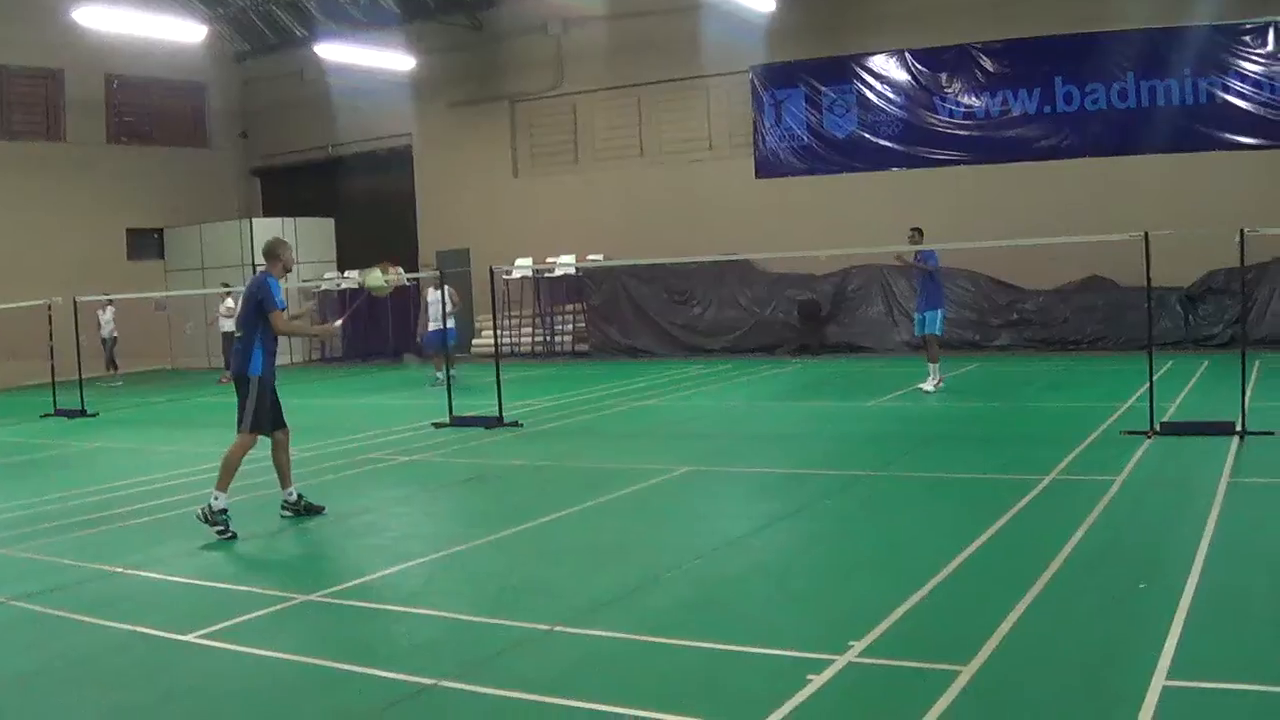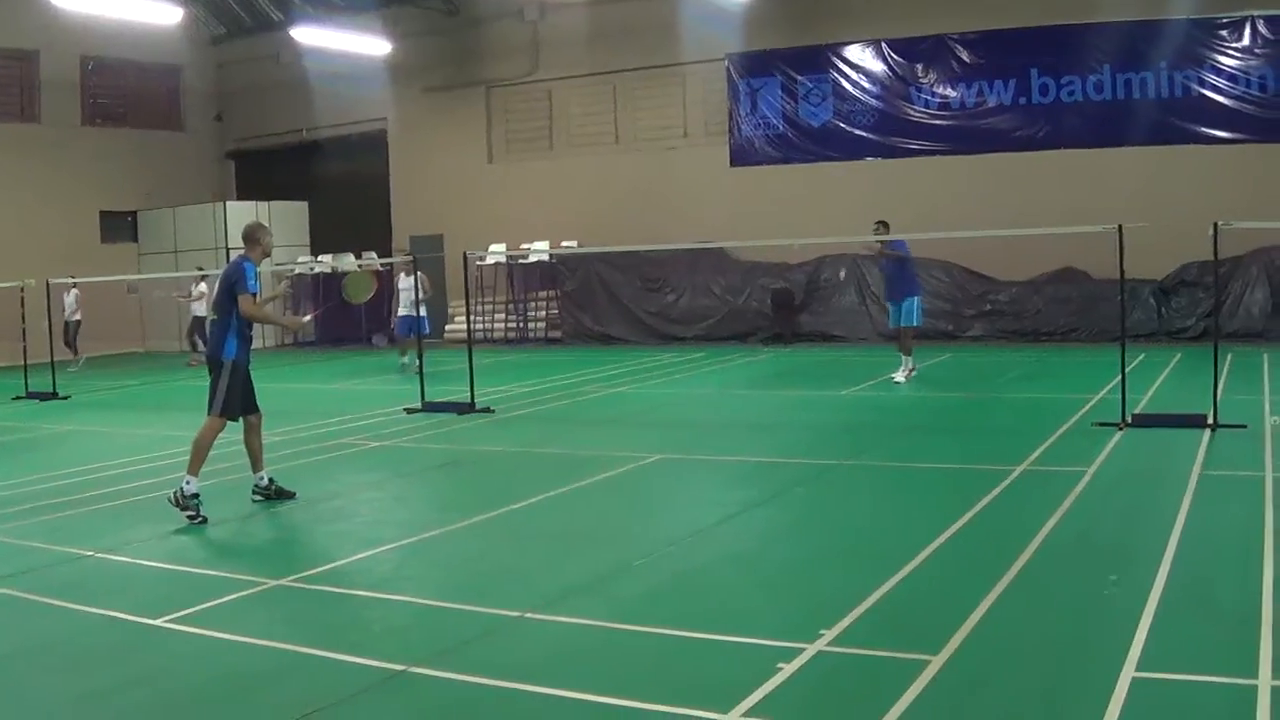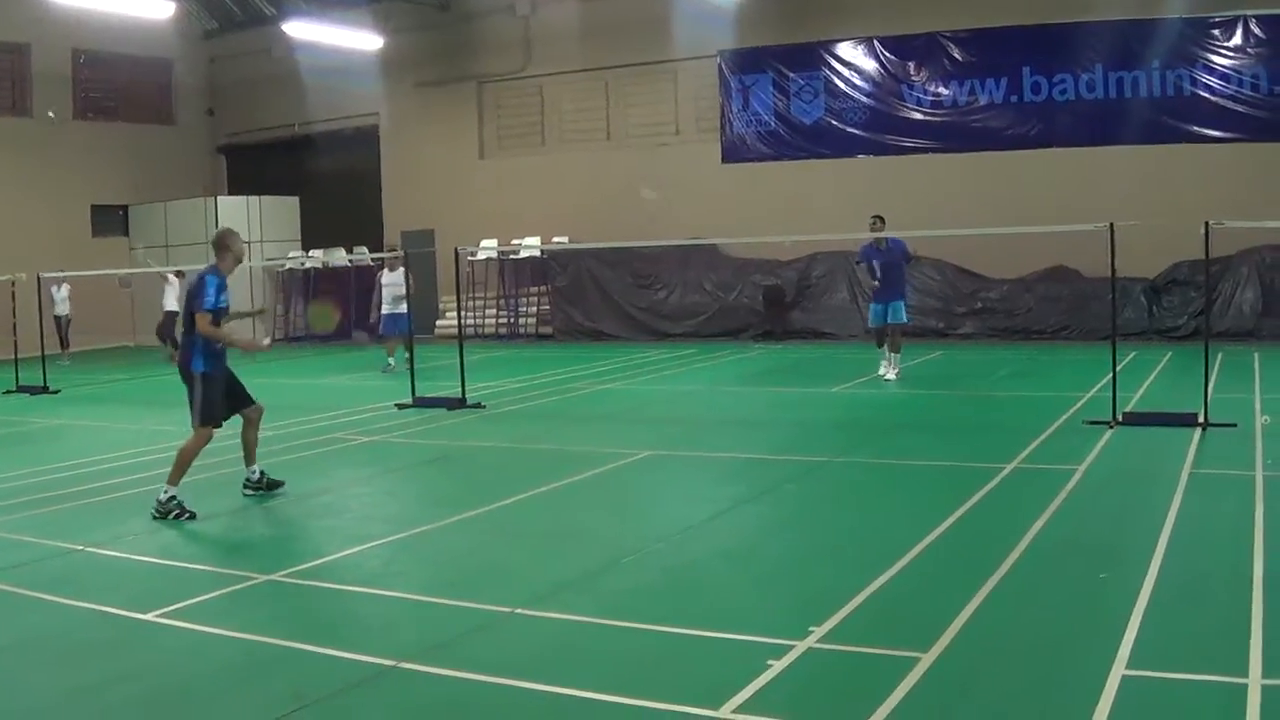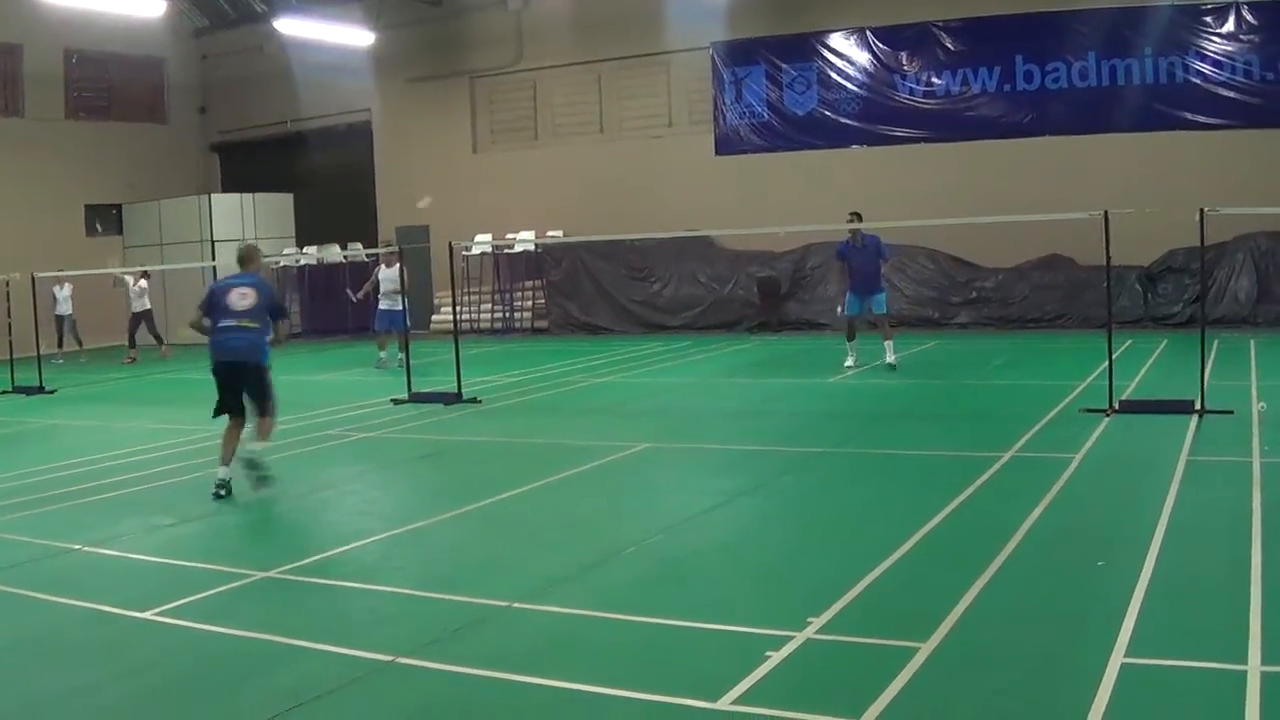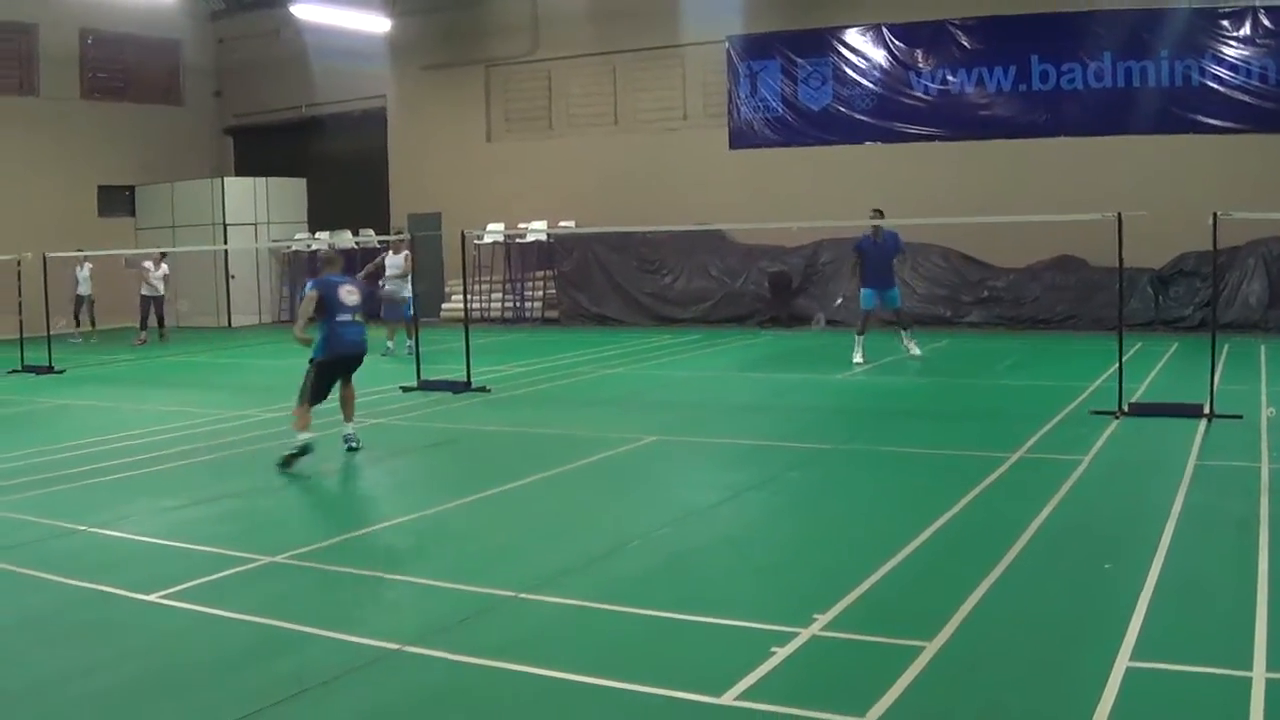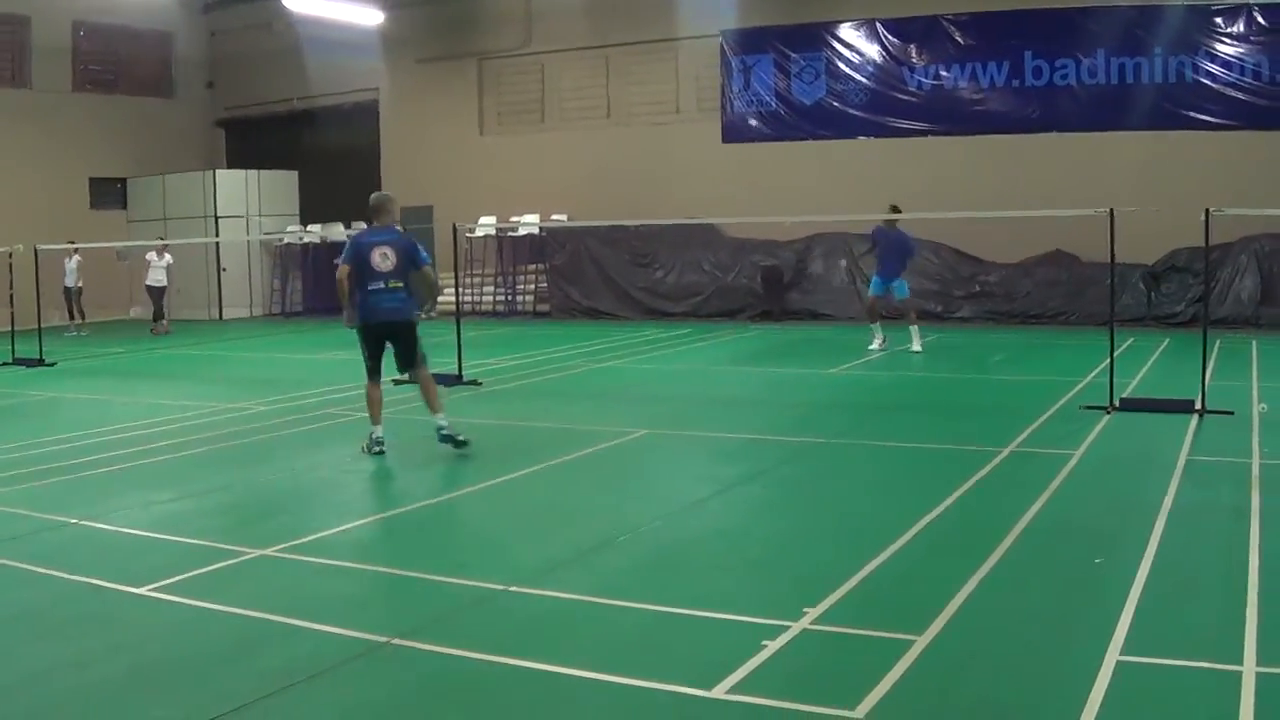
dt=0.5s
person 1, frame 1
left shoulder: (262, 283)
right shoulder: (267, 283)
right elbow: (280, 326)
left wrist: (298, 314)
right wrist: (318, 330)
left hip: (259, 371)
right hip: (253, 371)
left knee: (280, 433)
right knee: (247, 437)
left ankle: (290, 499)
right ankle: (215, 506)
person 1, frame 2
left shoulder: (241, 266)
right shoulder: (245, 267)
right elbow: (247, 310)
left wrist: (272, 296)
right wrist: (286, 321)
left hip: (235, 355)
right hip: (228, 355)
left knee: (253, 418)
right knee: (216, 421)
left ankle: (262, 483)
right ankle: (186, 490)
person 1, frame 3
left shoulder: (217, 280)
right shoulder: (209, 281)
right elbow: (202, 328)
left wrist: (246, 314)
right wrist: (242, 342)
left hip: (215, 365)
right hip: (200, 366)
left knee: (253, 412)
right knee: (204, 433)
left ankle: (253, 477)
right ankle: (166, 498)
person 1, frame 4
left shoulder: (219, 286)
right shoulder: (266, 288)
left elbow: (196, 323)
right elbow: (280, 334)
right wrist: (267, 341)
left hip: (220, 358)
right hip: (252, 357)
left knee: (236, 419)
right knee: (265, 413)
left ankle: (222, 478)
right ankle: (254, 454)
person 1, frame 5
left shoulder: (319, 281)
right shoulder: (356, 284)
left elbow: (310, 298)
left wrist: (299, 328)
left hip: (334, 348)
right hip: (359, 346)
left knee: (304, 405)
right knee: (346, 383)
left ankle: (302, 441)
right ankle: (350, 433)
person 1, frame 6
left shoulder: (357, 241)
right shoulder: (406, 241)
left elbow: (342, 277)
right elbow: (431, 278)
left wrist: (348, 309)
right wrist: (427, 304)
left hip: (370, 319)
right hip: (403, 315)
left knee: (373, 378)
right knee: (421, 372)
left ankle: (377, 437)
right ankle: (443, 426)
